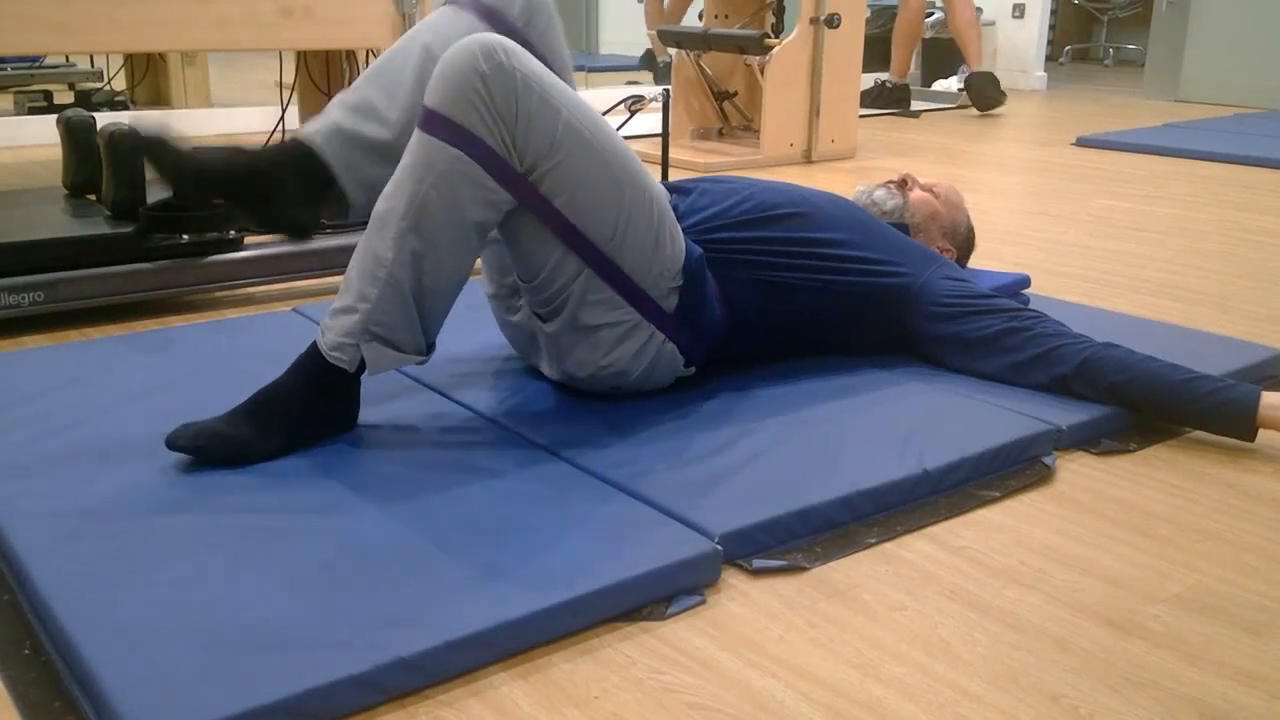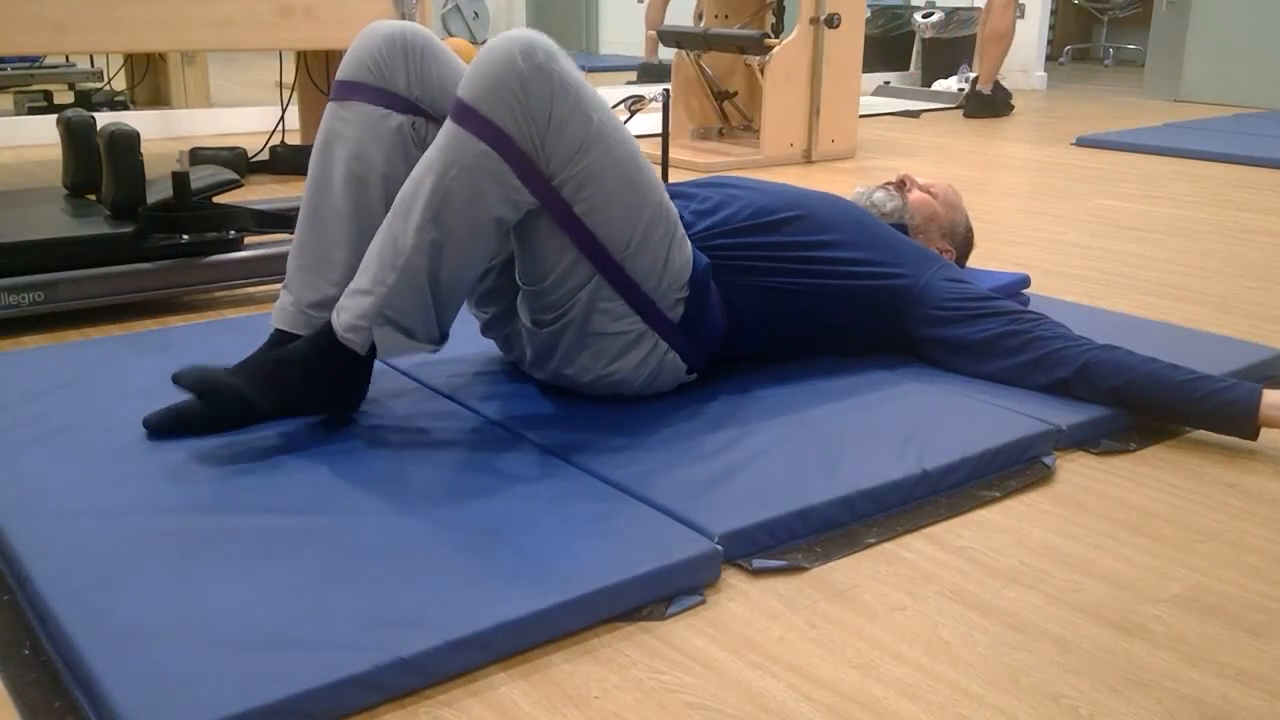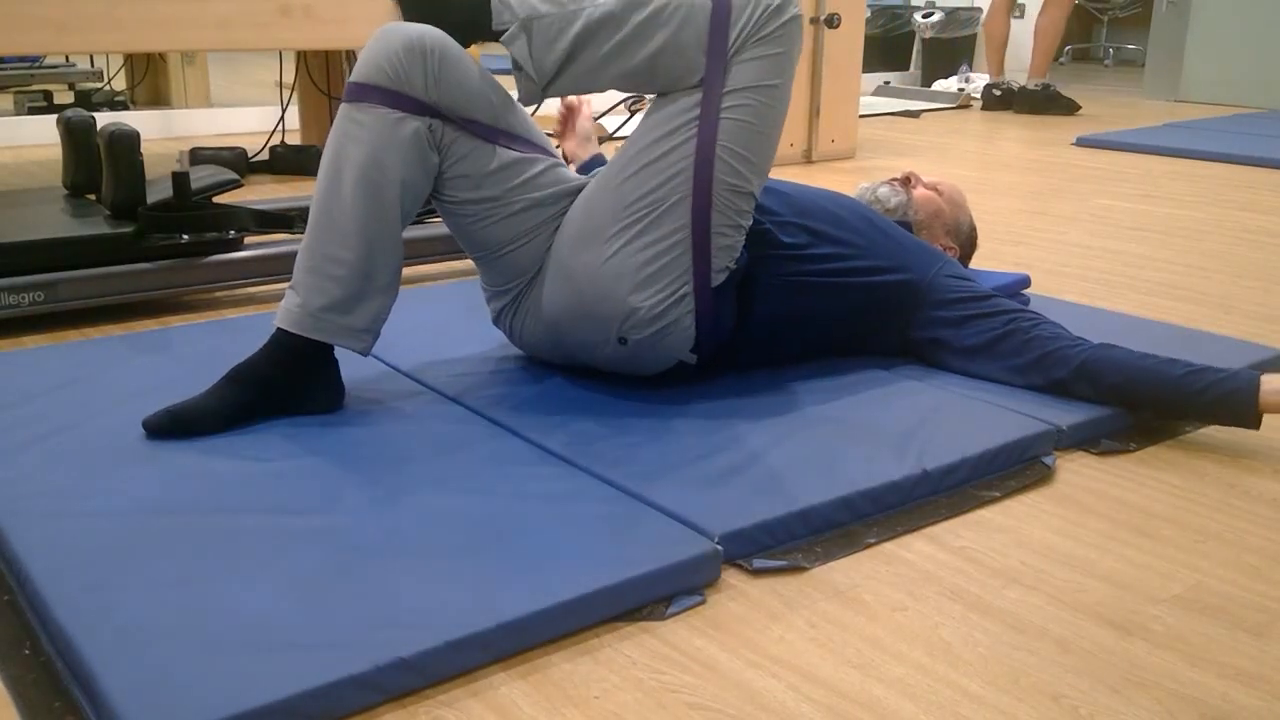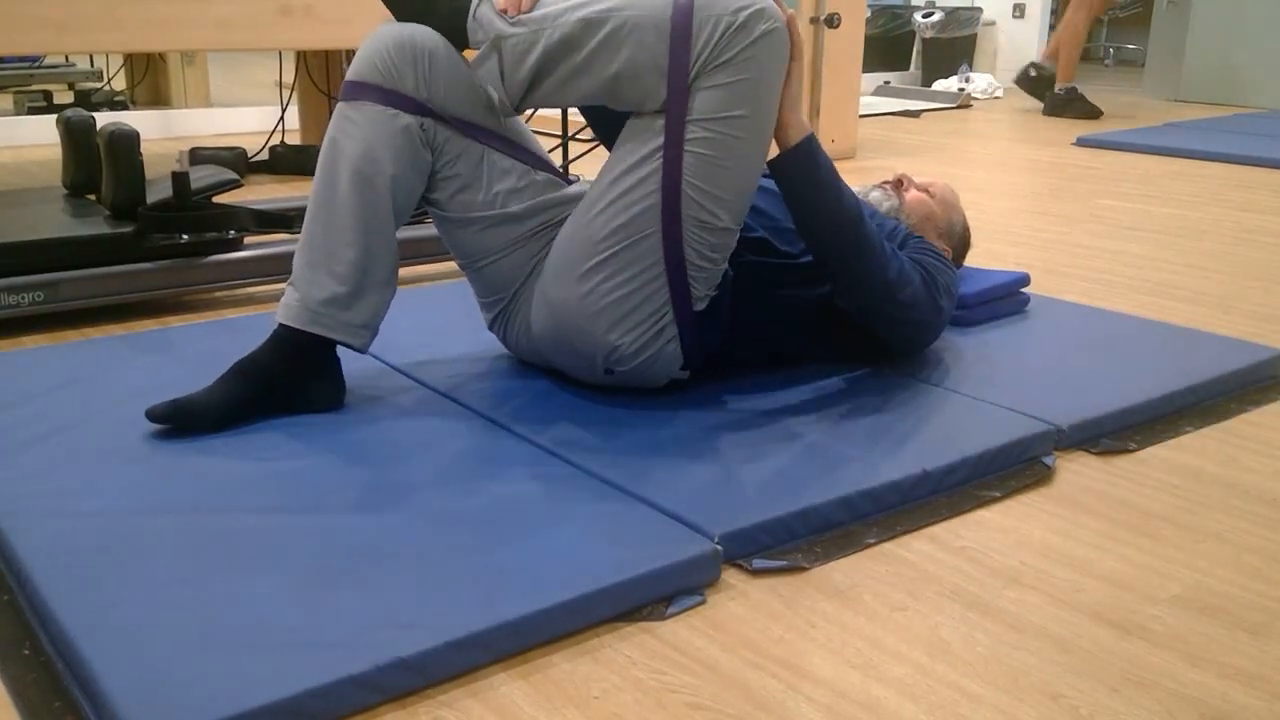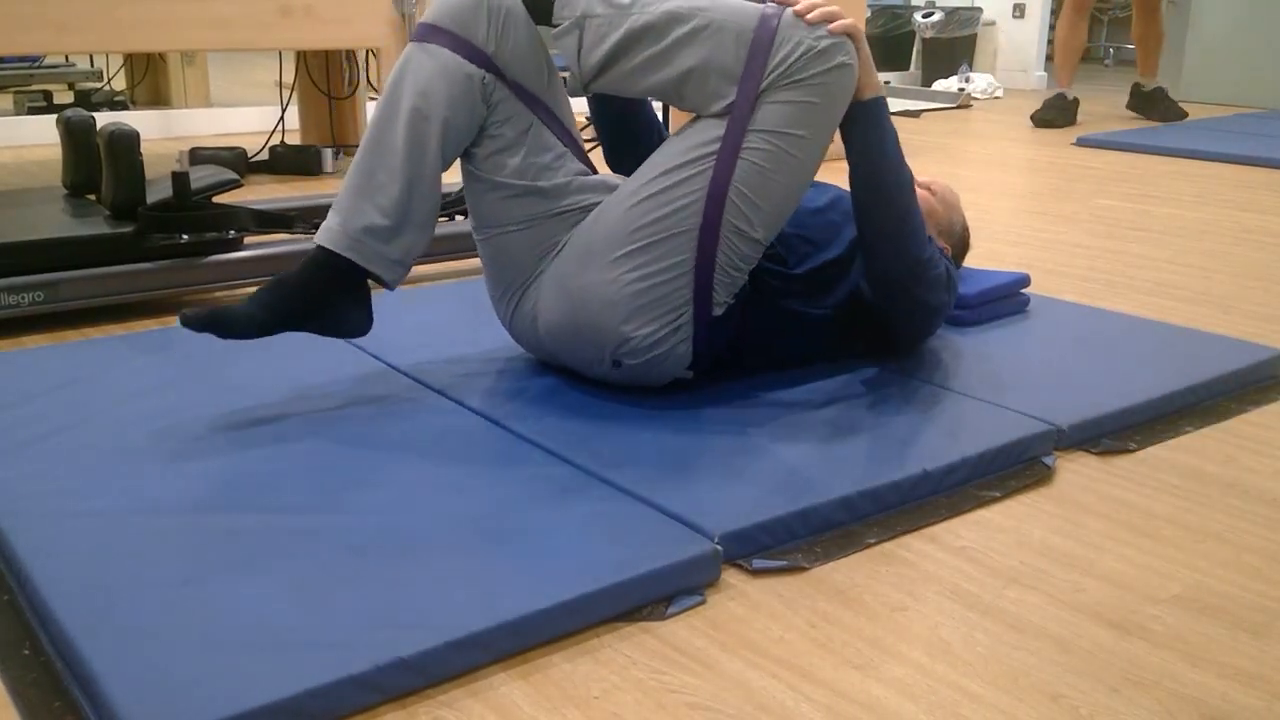
dt=1s
person 1, frame 1
left shoulder: (917, 282)
right shoulder: (826, 224)
left elbow: (1071, 356)
left hip: (640, 314)
right hip: (548, 288)
left ankle: (330, 379)
right ankle: (297, 171)
person 1, frame 2
left shoulder: (914, 281)
right shoulder: (819, 221)
left elbow: (1069, 357)
left hip: (638, 319)
right hip: (544, 285)
left knee: (520, 64)
right knee: (391, 53)
left ankle: (340, 357)
right ankle: (303, 333)
person 1, frame 3
left shoulder: (921, 279)
right shoulder: (829, 218)
left elbow: (1066, 357)
right wrist: (583, 156)
left hip: (640, 295)
right hip: (555, 271)
right ankle: (302, 354)
person 1, frame 4
left shoulder: (918, 287)
right shoulder: (821, 215)
left elbow: (865, 283)
right elbow: (651, 151)
left wrist: (788, 123)
left hip: (629, 312)
right hip: (538, 280)
right ankle: (305, 347)
person 1, frame 5
left shoulder: (918, 285)
right shoulder: (826, 213)
left elbow: (899, 276)
right elbow: (651, 177)
left wrist: (864, 93)
left hip: (634, 307)
right hip: (549, 271)
right ankle: (337, 276)
